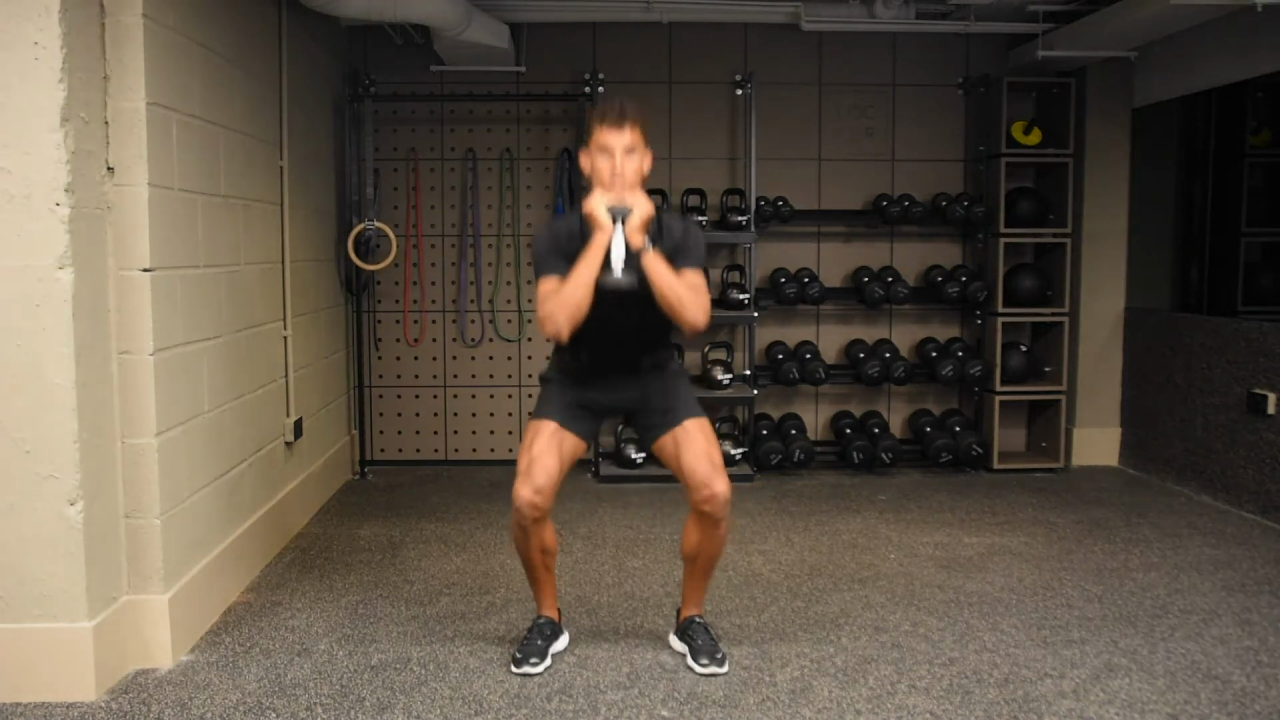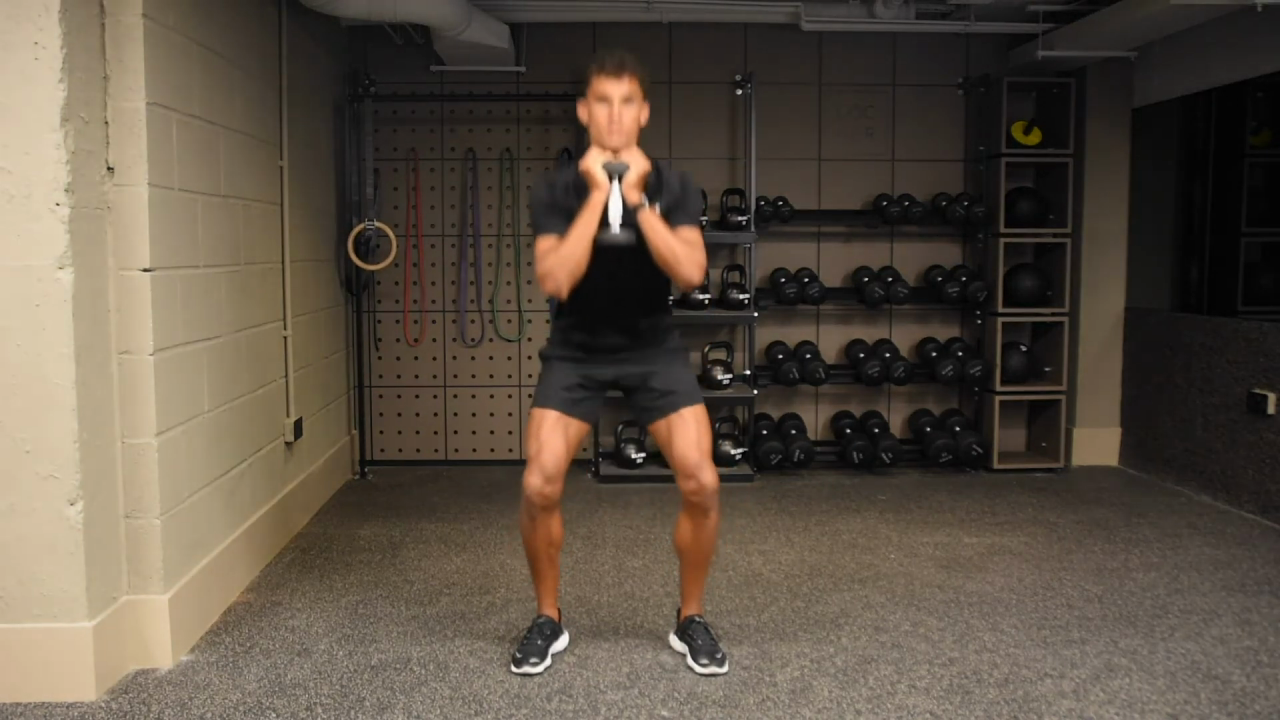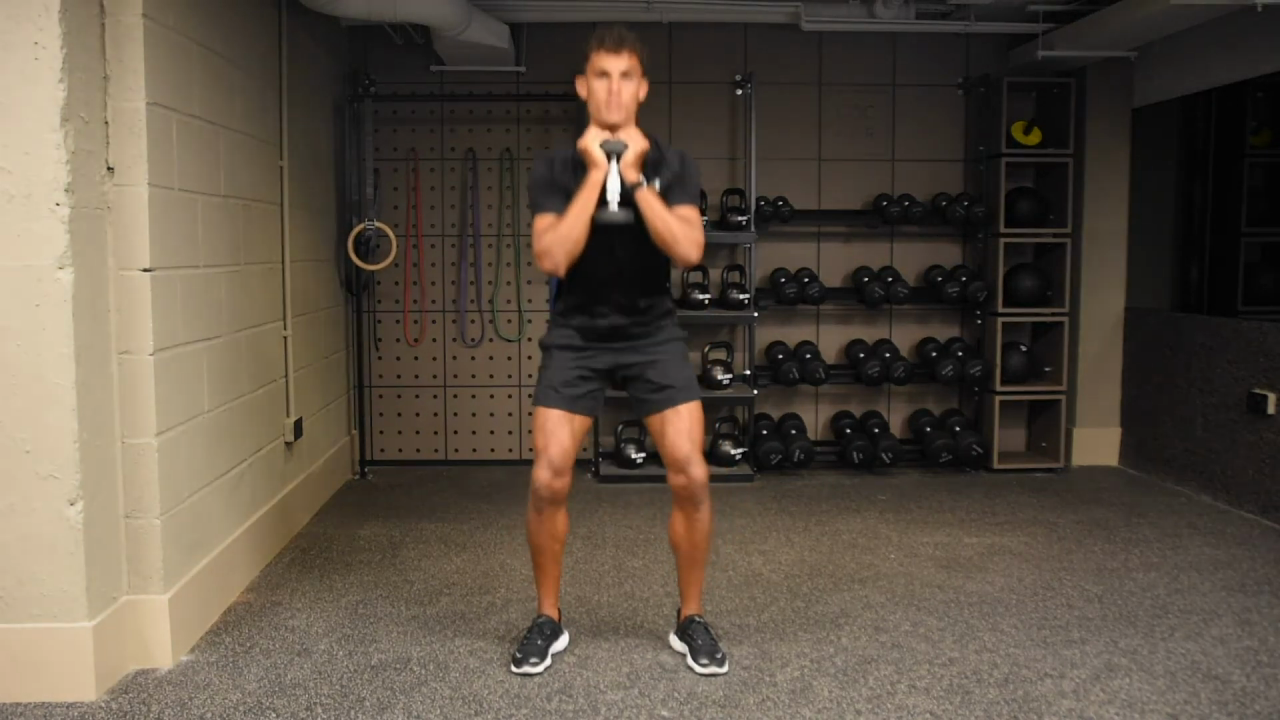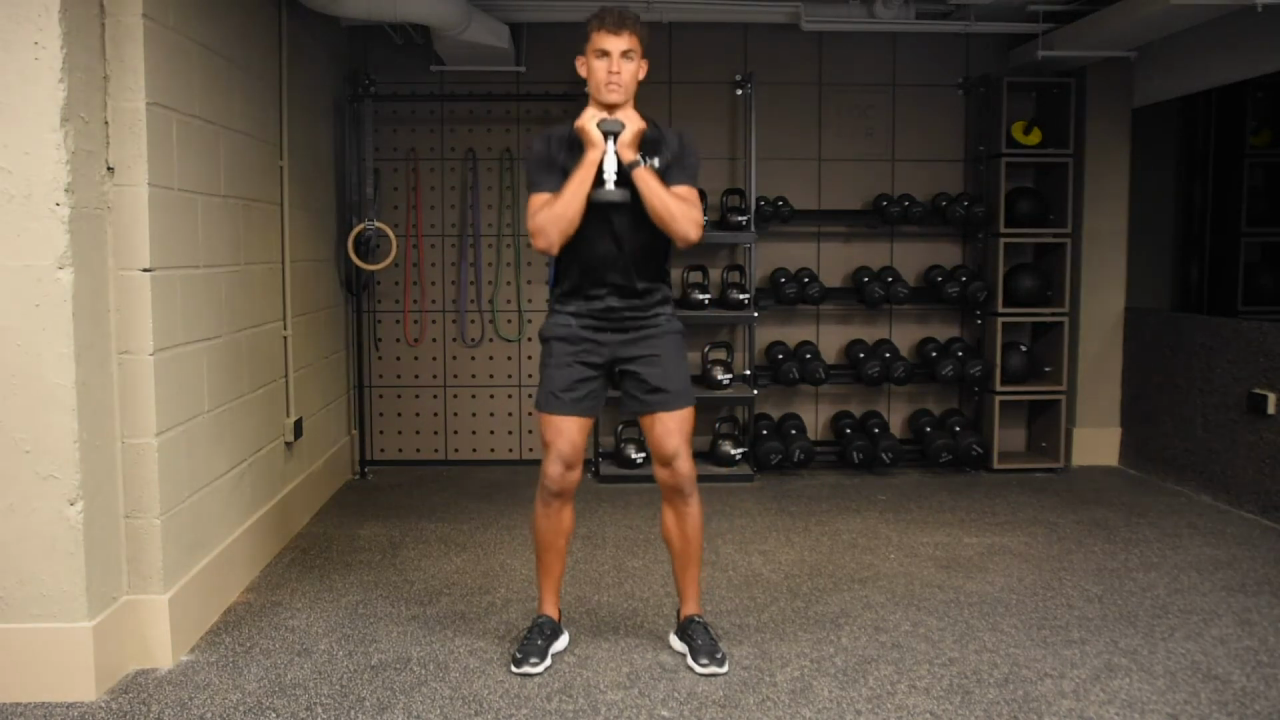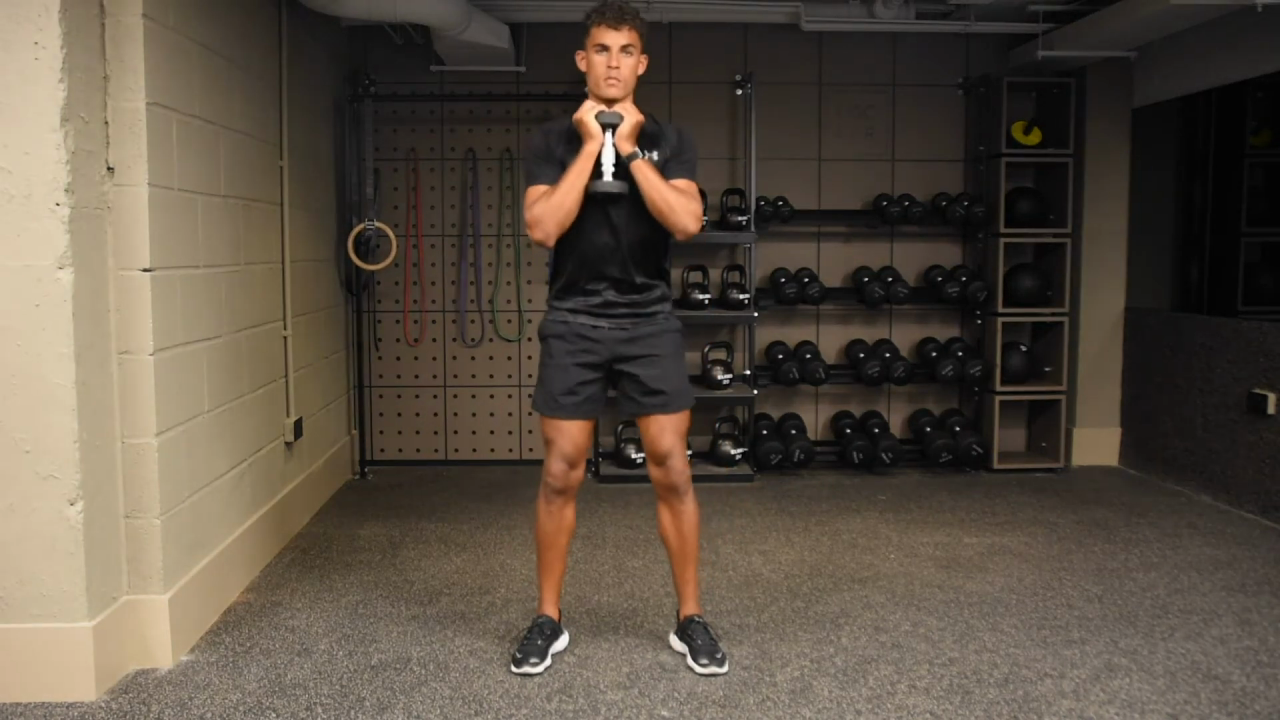
dt=0.1s
person 1, frame 1
left shoulder: (677, 234)
right shoulder: (558, 236)
left elbow: (695, 317)
right elbow: (556, 326)
left wrist: (640, 242)
right wrist: (600, 237)
left hip: (655, 374)
right hip: (577, 379)
left knee: (712, 493)
right knee: (530, 499)
left ankle: (690, 620)
right ankle: (548, 620)
person 1, frame 2
left shoulder: (674, 187)
right shoulder: (556, 191)
left elbow: (691, 274)
right elbow: (554, 281)
left wrist: (637, 199)
right wrist: (597, 195)
left hip: (654, 350)
right hip: (576, 352)
left knee: (700, 483)
right knee: (540, 486)
left ankle: (690, 620)
right ankle: (548, 620)
person 1, frame 3
left shoulder: (673, 166)
right shoulder: (555, 169)
left elbow: (689, 252)
right elbow: (551, 259)
left wrist: (635, 178)
right wrist: (596, 173)
left hip: (654, 335)
right hip: (575, 337)
left knee: (690, 476)
right knee: (548, 480)
left ankle: (691, 619)
right ankle: (548, 619)
person 1, frame 4
left shoulder: (671, 145)
right shoulder: (553, 146)
left elbow: (688, 230)
right elbow: (545, 237)
left wrist: (631, 158)
right wrist: (592, 153)
left hip: (651, 325)
right hip: (574, 326)
left knee: (677, 472)
right knee: (559, 474)
left ankle: (690, 619)
right ankle: (548, 619)
person 1, frame 5
left shoulder: (670, 140)
right shoulder: (552, 140)
left elbow: (687, 222)
right elbow: (542, 228)
left wrist: (630, 150)
right wrist: (590, 145)
left hip: (650, 322)
right hip: (573, 324)
left knee: (672, 472)
right knee: (561, 473)
left ankle: (690, 619)
right ankle: (548, 618)
